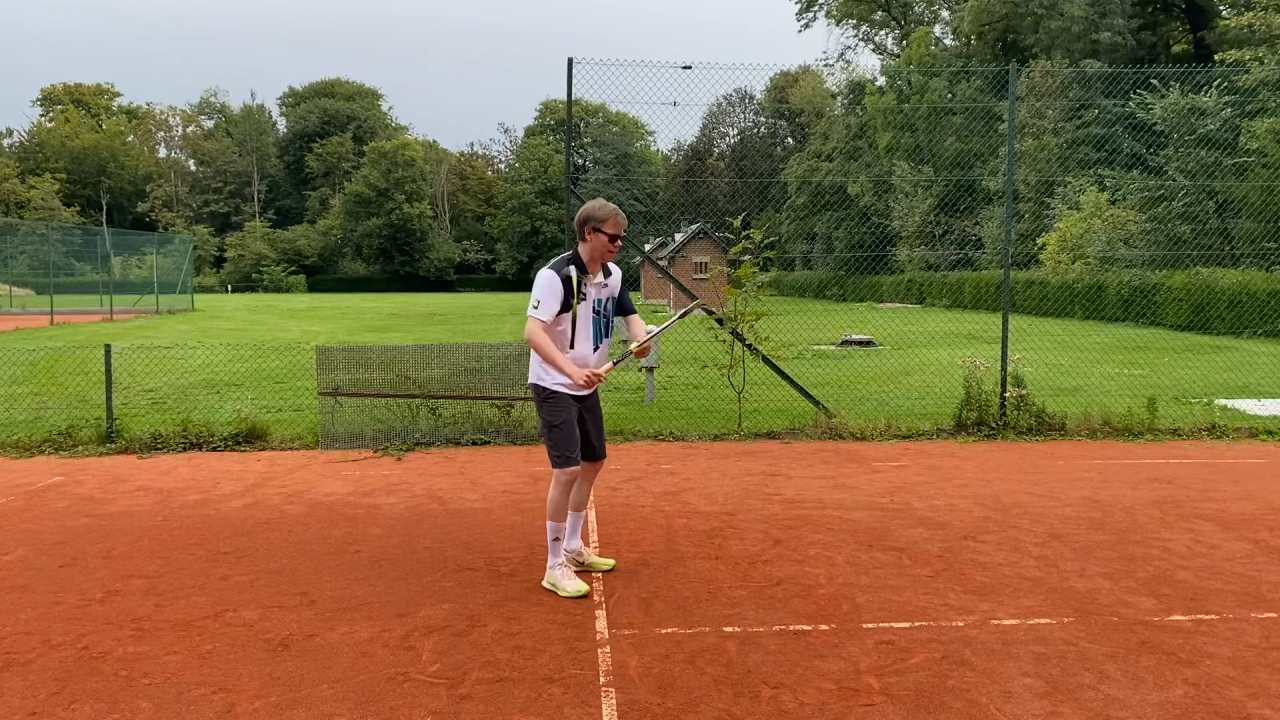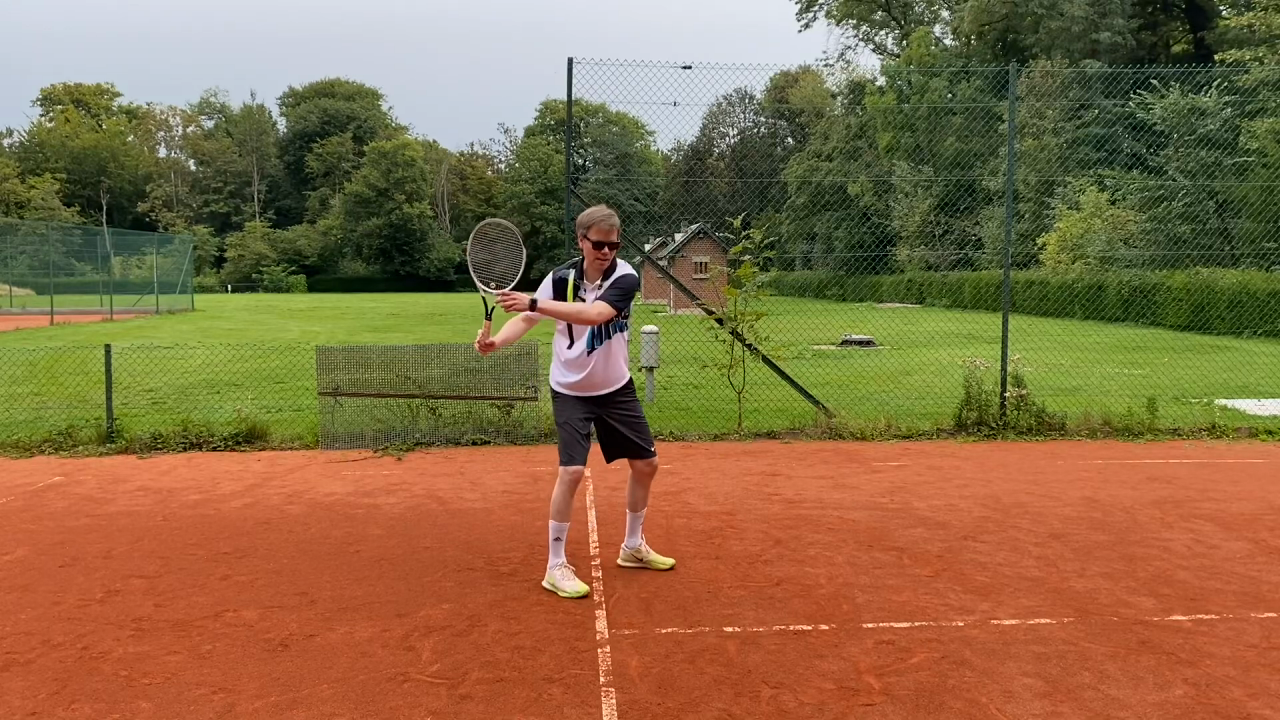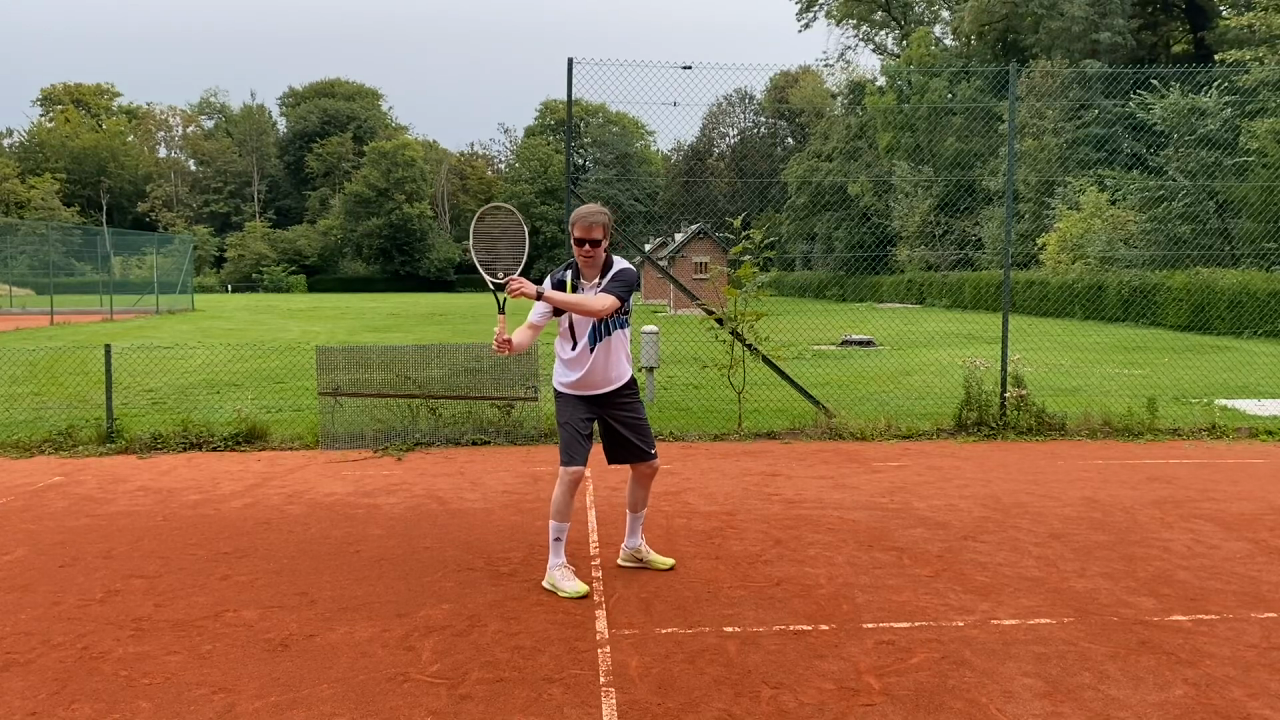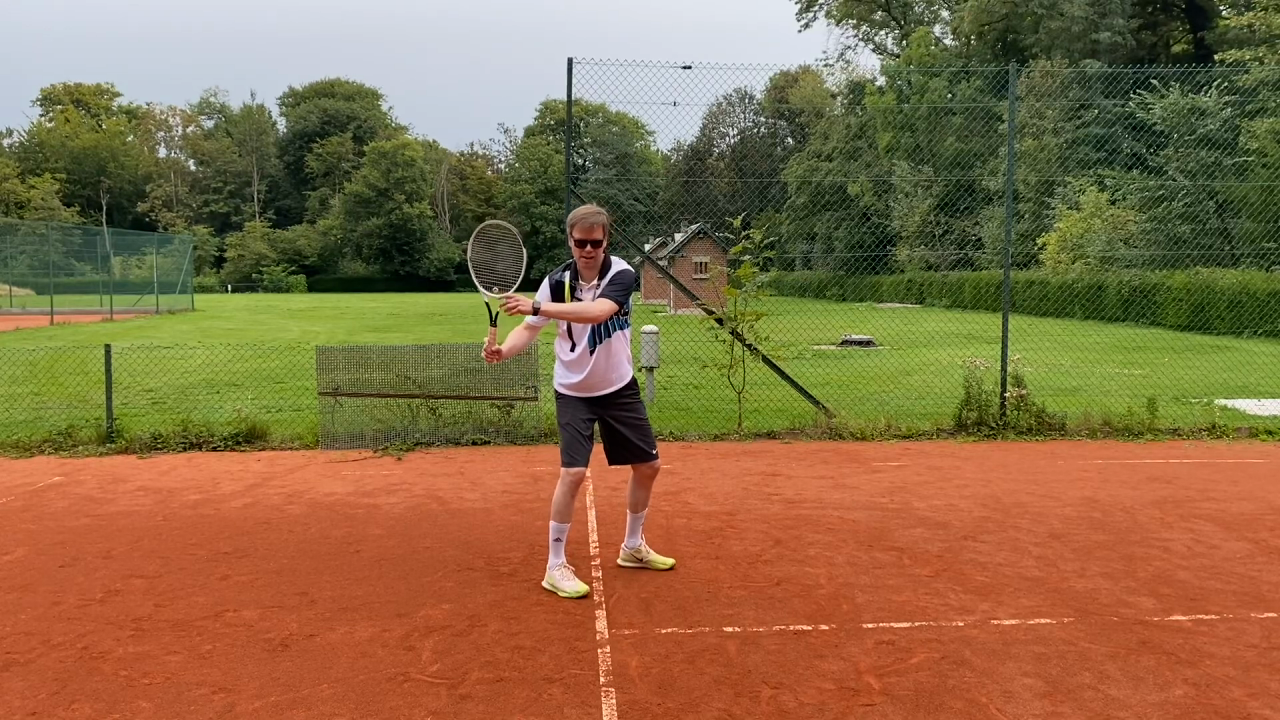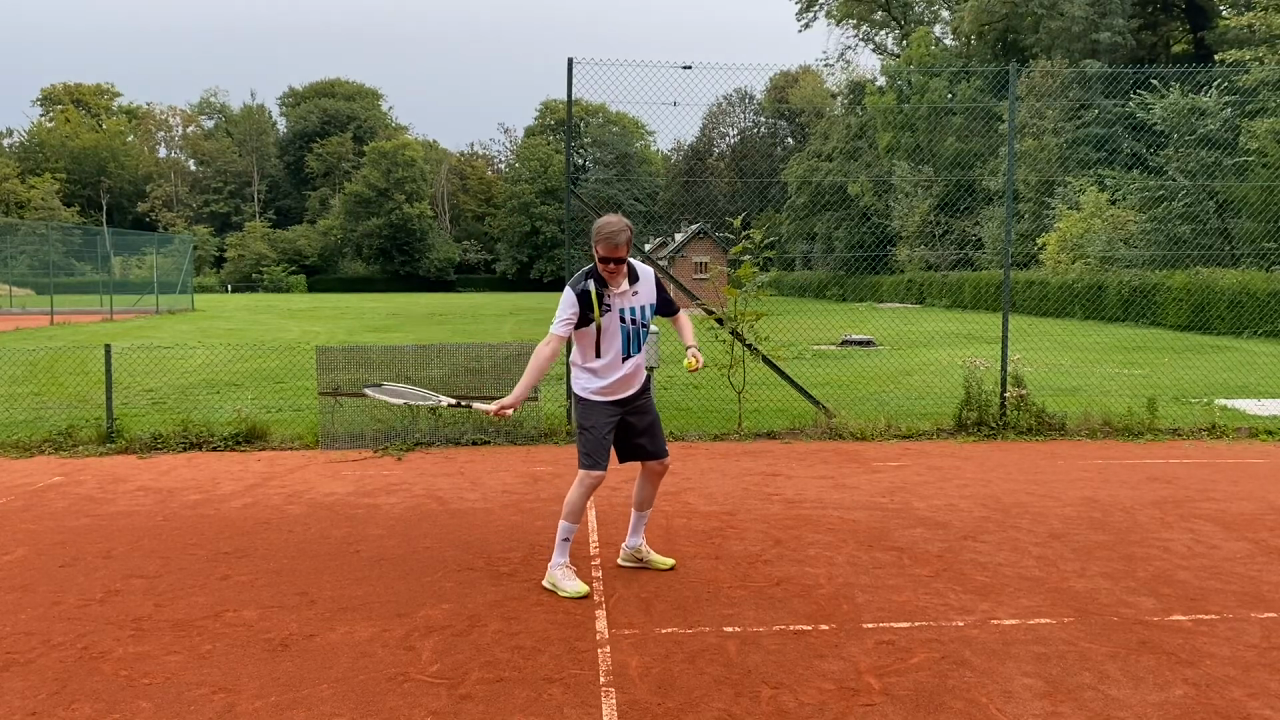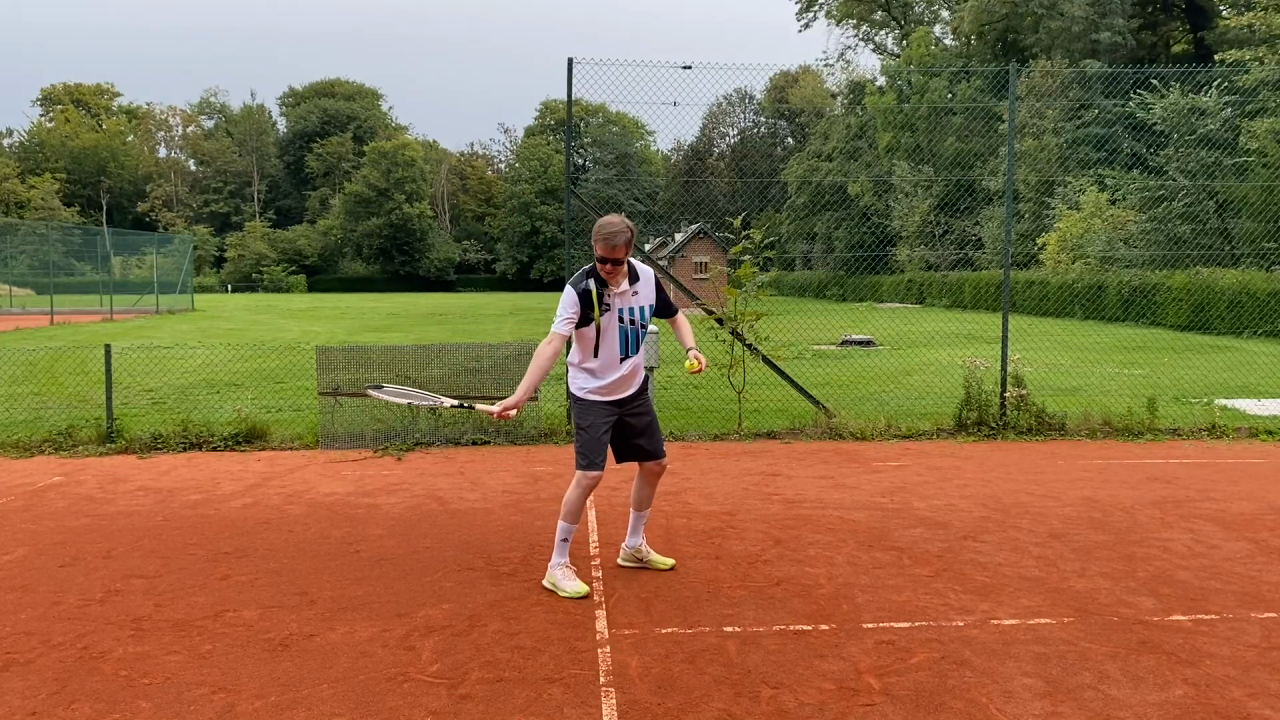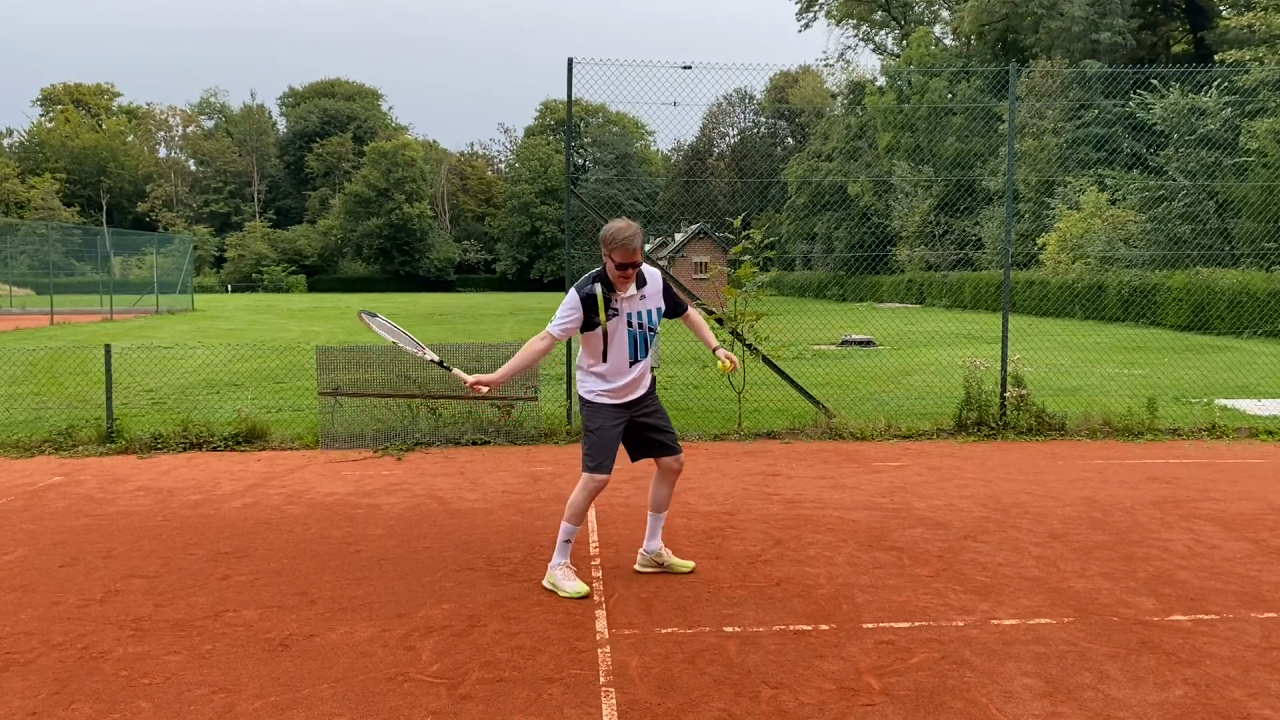
dt=0.7s
person 1, frame 1
left shoulder: (612, 275)
right shoulder: (556, 275)
left elbow: (629, 316)
right elbow: (533, 331)
left wrist: (640, 338)
right wrist: (568, 368)
left hip: (585, 388)
right hip: (556, 387)
left knee: (591, 464)
right knee: (566, 471)
left ankle: (572, 548)
right ankle: (555, 566)
person 1, frame 2
left shoulder: (626, 278)
right shoulder: (561, 278)
left elbow: (594, 314)
right elbow: (526, 319)
left wrist: (534, 302)
right wrist: (496, 340)
left hip: (617, 388)
right hip: (570, 391)
left knee: (646, 464)
right knee: (572, 472)
left ankle: (633, 546)
right ankle: (556, 567)
person 1, frame 3
left shoulder: (624, 273)
right shoulder: (558, 279)
left elbow: (599, 306)
right elbow: (532, 327)
left wrist: (539, 293)
right wrist: (510, 342)
left hip: (619, 388)
right hip: (573, 391)
left knee: (646, 465)
right knee: (572, 472)
left ankle: (633, 546)
right ankle: (556, 567)
person 1, frame 4
left shoulder: (622, 274)
right shoulder: (557, 281)
left elbow: (599, 312)
right elbow: (528, 329)
left wrist: (537, 307)
right wrist: (503, 350)
left hip: (620, 389)
right hip: (574, 393)
left knee: (648, 466)
right knee: (573, 473)
left ankle: (633, 546)
right ankle: (556, 567)
person 1, frame 5
left shoulder: (647, 277)
right shoulder: (580, 289)
left elbow: (677, 314)
right elbow: (551, 344)
left wrist: (691, 347)
right wrist: (517, 395)
left hip: (636, 390)
right hip: (595, 395)
left knee: (657, 464)
right knee: (591, 475)
left ankle: (634, 546)
right ankle: (557, 566)
person 1, frame 6
left shoulder: (647, 277)
right shoulder: (580, 288)
left elbow: (675, 316)
right elbow: (553, 343)
left wrist: (691, 348)
right wrist: (520, 395)
left hip: (634, 390)
right hip: (592, 395)
left knee: (655, 464)
right knee: (589, 475)
left ankle: (634, 546)
right ankle: (558, 566)
person 1, frame 7
left shoulder: (654, 280)
right shoulder: (585, 293)
left elbow: (685, 312)
right elbow: (545, 340)
left wrist: (716, 347)
right wrist: (497, 377)
left hip: (642, 392)
right hip: (601, 398)
left knee: (672, 463)
right knee: (595, 478)
left ankle: (652, 550)
right ankle: (558, 566)
